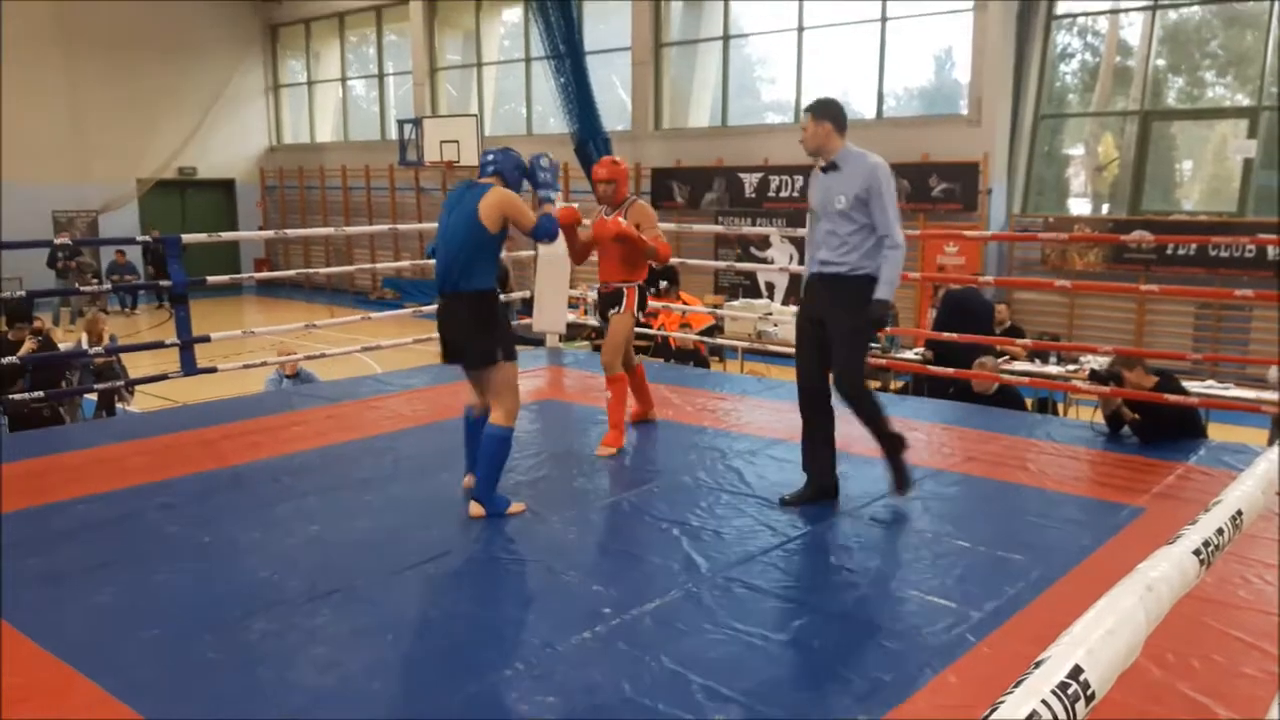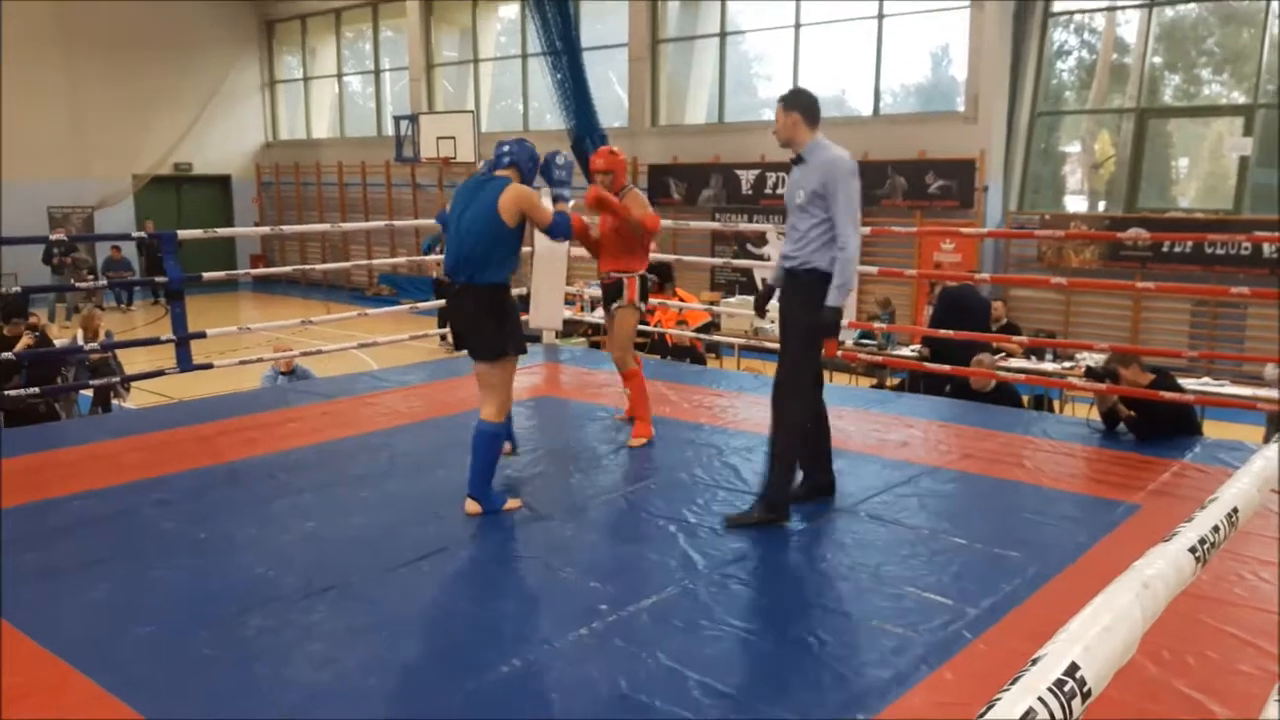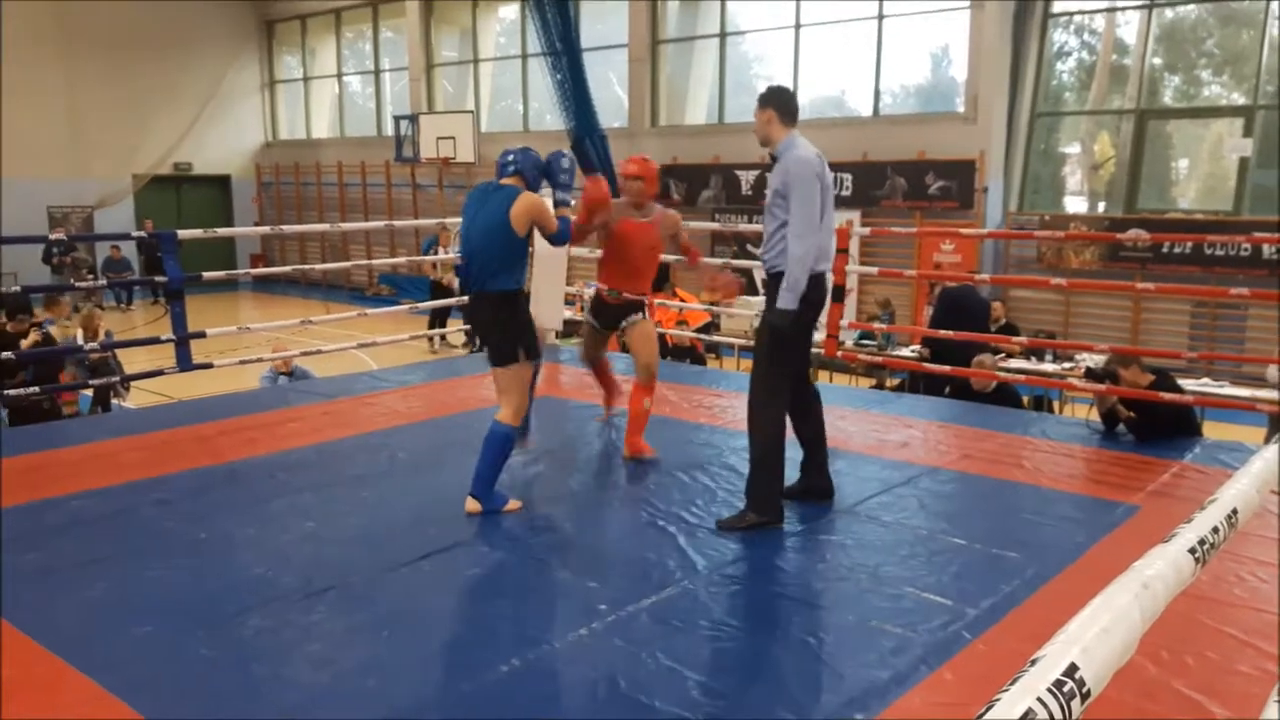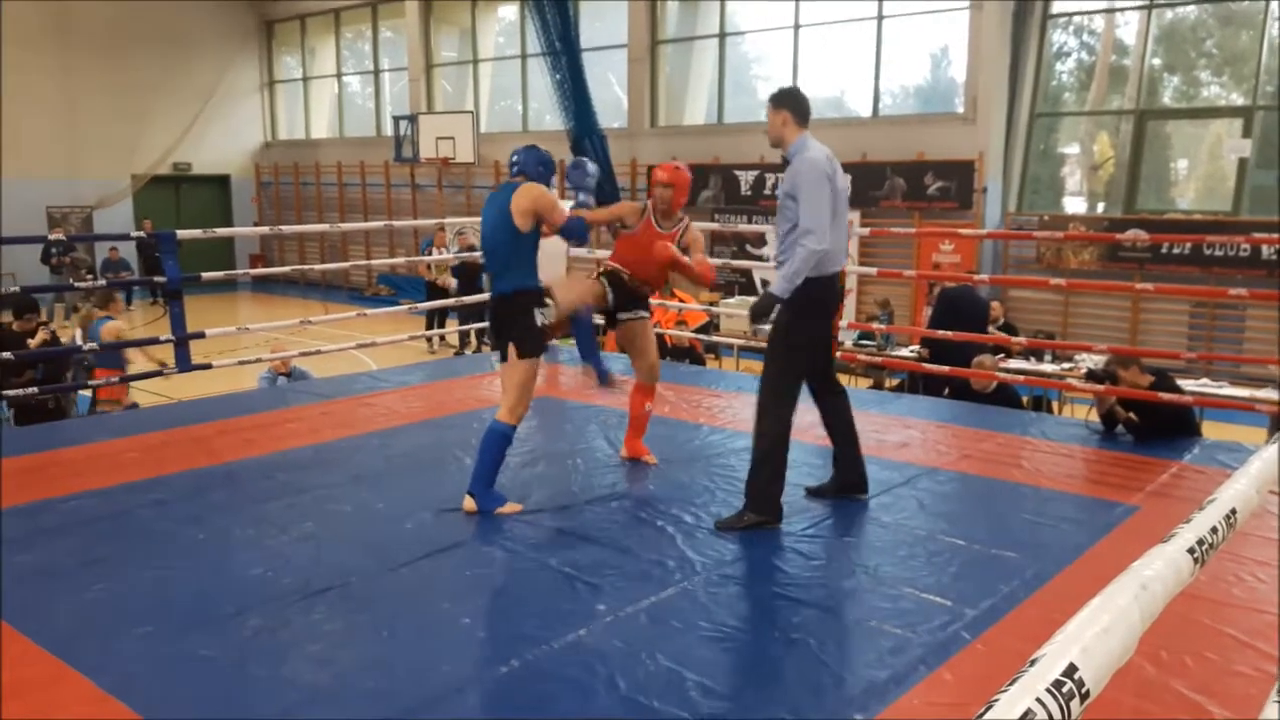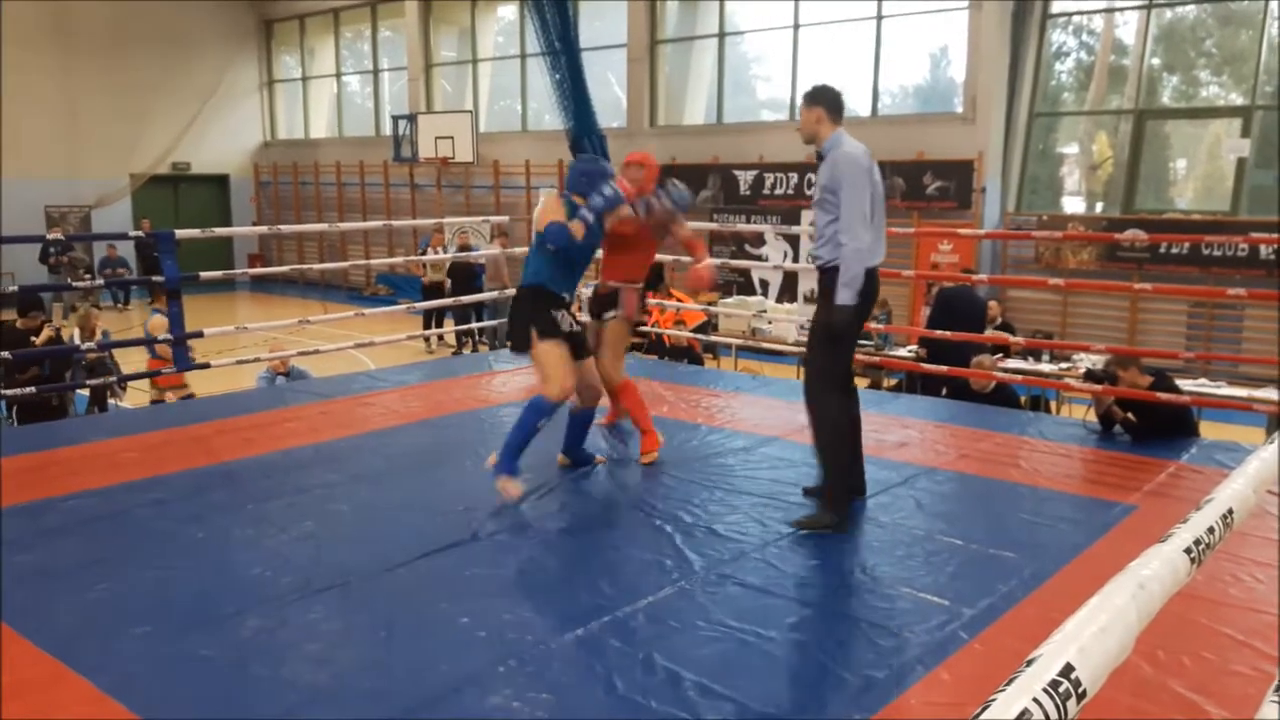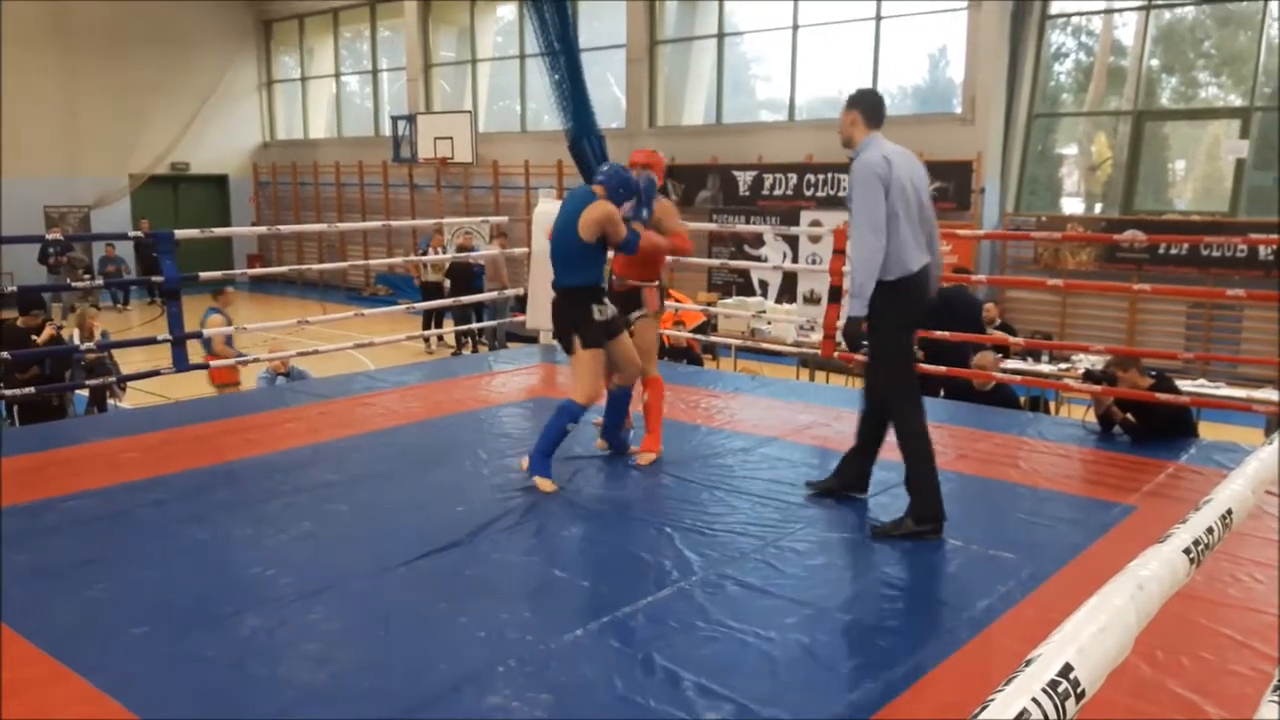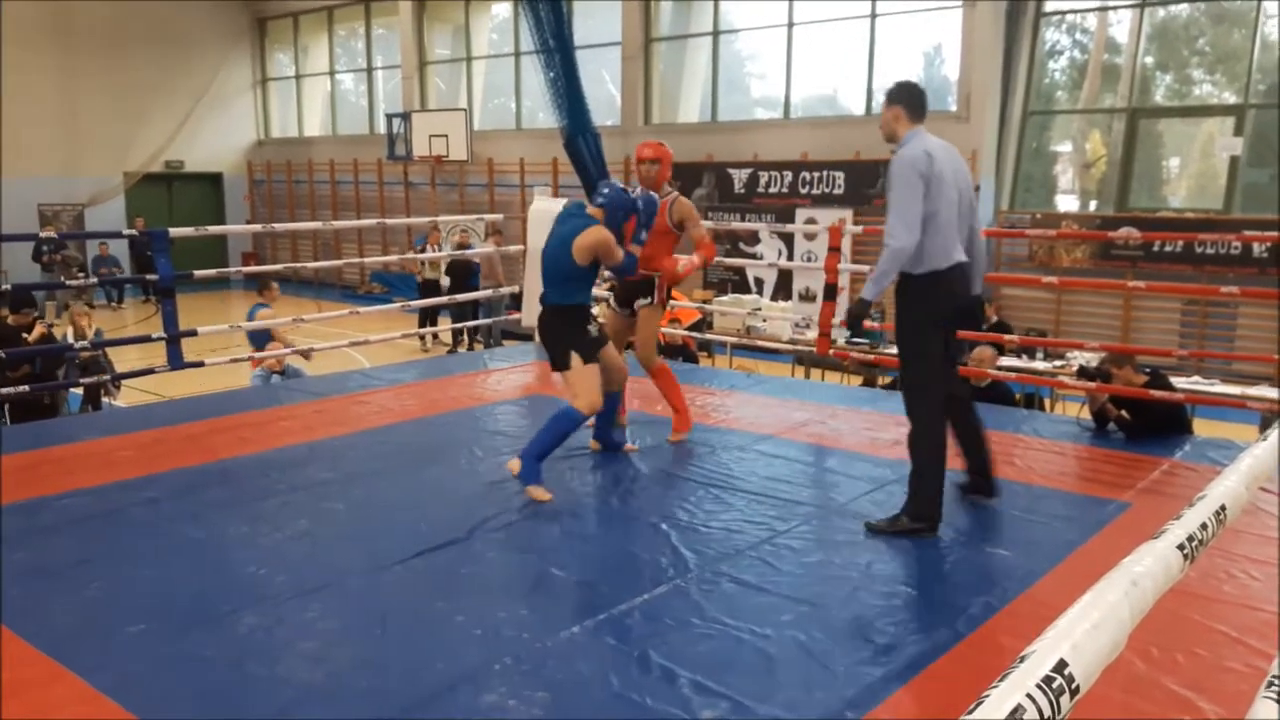
dt=0.3s
person 1, frame 1
left shoulder: (872, 169)
right shoulder: (819, 177)
left elbow: (893, 239)
left wrist: (884, 296)
left hip: (856, 290)
right hip: (821, 288)
left knee: (850, 383)
right knee: (810, 386)
left ankle: (892, 449)
right ankle: (820, 479)
person 1, frame 2
left shoulder: (835, 162)
right shoulder: (799, 167)
left elbow: (848, 239)
left wrist: (835, 301)
right wrist: (775, 282)
left hip: (815, 286)
right hip: (795, 284)
left knee: (792, 387)
right knee: (803, 386)
left ankle: (774, 499)
right ankle: (818, 477)
person 1, frame 3
left shoulder: (800, 162)
right shoulder: (797, 160)
left elbow: (804, 240)
left wrist: (785, 304)
left hip: (796, 287)
right hip: (795, 285)
left knee: (767, 392)
right knee: (796, 385)
left ankle: (763, 504)
right ankle: (816, 478)
person 1, frame 4
left shoulder: (808, 163)
right shoulder: (816, 158)
left elbow: (815, 241)
left wrist: (776, 292)
left hip: (810, 288)
right hip: (820, 286)
left knee: (777, 393)
right knee: (822, 381)
left ankle: (763, 503)
right ankle: (849, 475)
person 1, frame 5
left shoulder: (847, 158)
right shoulder: (840, 157)
left elbow: (856, 234)
left wrist: (844, 300)
left hip: (845, 283)
right hip: (841, 281)
left knee: (823, 386)
right knee: (838, 381)
left ankle: (838, 502)
right ankle: (845, 481)
person 1, frame 6
left shoulder: (868, 165)
right shoulder: (904, 158)
left elbow: (869, 244)
right elbow: (928, 229)
left wrist: (855, 310)
right wrist: (929, 287)
left hip: (892, 289)
right hip: (912, 282)
left knee: (898, 394)
right knee: (882, 387)
left ankle: (925, 511)
right ankle: (853, 473)
person 1, frame 7
left shoulder: (909, 159)
right shoulder: (951, 154)
left elbow: (902, 238)
right elbow: (973, 228)
left wrist: (868, 295)
right wrist: (974, 288)
left hip: (924, 286)
right hip: (954, 282)
left knee: (924, 396)
right knee: (947, 383)
left ankle: (922, 511)
right ankle: (979, 475)
person 2, frame 1
left shoulder: (457, 194)
right shoulder: (502, 198)
right elbow: (546, 232)
right wrist: (546, 189)
left hip: (451, 308)
right hip: (479, 309)
left knee: (482, 396)
right knee: (505, 408)
left ankle: (474, 472)
right ankle: (485, 498)
person 2, frame 2
left shoulder: (468, 185)
right shoulder: (519, 193)
left elbow: (446, 221)
right elbow: (561, 230)
right wrist: (560, 185)
left hip: (459, 299)
right hip: (490, 301)
left knee: (493, 387)
right knee: (496, 402)
left ankle: (501, 440)
right ankle: (479, 494)
person 2, frame 3
left shoulder: (477, 194)
right shoulder: (529, 202)
right elbow: (560, 236)
right wrist: (563, 188)
left hip: (480, 304)
right hip: (505, 308)
right knee: (513, 406)
left ankle: (519, 431)
right ankle: (481, 494)
person 2, frame 4
left shoulder: (498, 197)
right shoulder: (533, 193)
right elbow: (578, 233)
left hip: (514, 300)
right hip: (517, 307)
left knee: (582, 291)
right knee: (514, 406)
left ankle: (593, 367)
right ankle: (479, 494)
person 2, frame 5
left shoulder: (597, 214)
right shoulder: (554, 204)
right elbow: (557, 240)
right wrist: (591, 211)
left hip: (559, 309)
right hip: (535, 306)
left knee: (591, 389)
right knee: (559, 388)
left ankle: (572, 450)
right ankle: (505, 461)
person 2, frame 6
left shoulder: (579, 197)
right shoulder: (603, 210)
right elbow: (629, 246)
left wrist: (635, 207)
right wrist: (642, 206)
left hip: (590, 300)
right hip: (576, 306)
left knee: (630, 368)
right knee: (586, 392)
left ankle: (614, 437)
right ankle: (538, 461)
person 2, frame 7
left shoulder: (572, 210)
right shoulder: (598, 236)
right elbow: (626, 271)
right wrist: (644, 229)
left hip: (569, 316)
right hip: (566, 324)
left knee: (615, 374)
right knee: (589, 403)
left ankle: (605, 438)
right ankle: (527, 463)
person 3, frame 1
left shoulder: (639, 211)
right shoulder: (599, 214)
left elbow: (663, 254)
right elbow: (578, 257)
left wrist: (631, 235)
right wrist: (569, 229)
left hip: (628, 293)
right hip: (606, 293)
left knee: (610, 360)
right knee: (625, 357)
left ankle: (615, 434)
right ankle: (646, 408)
person 3, frame 2
left shoulder: (632, 198)
right shoulder: (603, 205)
left elbow: (651, 227)
left wrist: (611, 204)
right wrist: (582, 233)
left hip: (630, 284)
right hip: (610, 284)
left knee: (620, 354)
right knee: (622, 349)
left ankle: (643, 424)
right ankle: (638, 406)
person 3, frame 3
left shoulder: (667, 219)
right shoulder: (610, 209)
left elbow: (689, 250)
right elbow: (578, 232)
left wrist: (715, 278)
right wrist: (589, 207)
left hip: (635, 304)
right hip: (604, 298)
left knee: (648, 367)
right knee: (591, 357)
left ankle: (634, 440)
right ankle: (611, 394)
person 3, frame 4
left shoulder: (689, 234)
right shoulder: (632, 211)
left elbow: (706, 278)
right elbow: (587, 218)
left wrist: (678, 260)
left hip: (636, 299)
right hip: (612, 281)
left knee: (650, 370)
left ankle: (634, 442)
person 3, frame 5
left shoulder: (660, 212)
left elbow: (693, 242)
left wrist: (702, 265)
left hip: (623, 296)
right hip: (606, 292)
left knee: (610, 370)
right knee: (600, 360)
left ankle: (649, 437)
right ankle: (618, 408)
person 3, frame 6
left shoulder: (662, 208)
left elbow: (684, 245)
left wrist: (655, 241)
left hip: (644, 294)
right hip: (619, 289)
left knee: (646, 367)
left ankle: (652, 441)
person 3, frame 7
left shoulder: (678, 205)
left elbow: (707, 249)
left wrist: (688, 264)
left hip: (655, 285)
right hip: (626, 282)
left knee: (646, 355)
left ankle: (682, 417)
right ankle: (614, 414)
